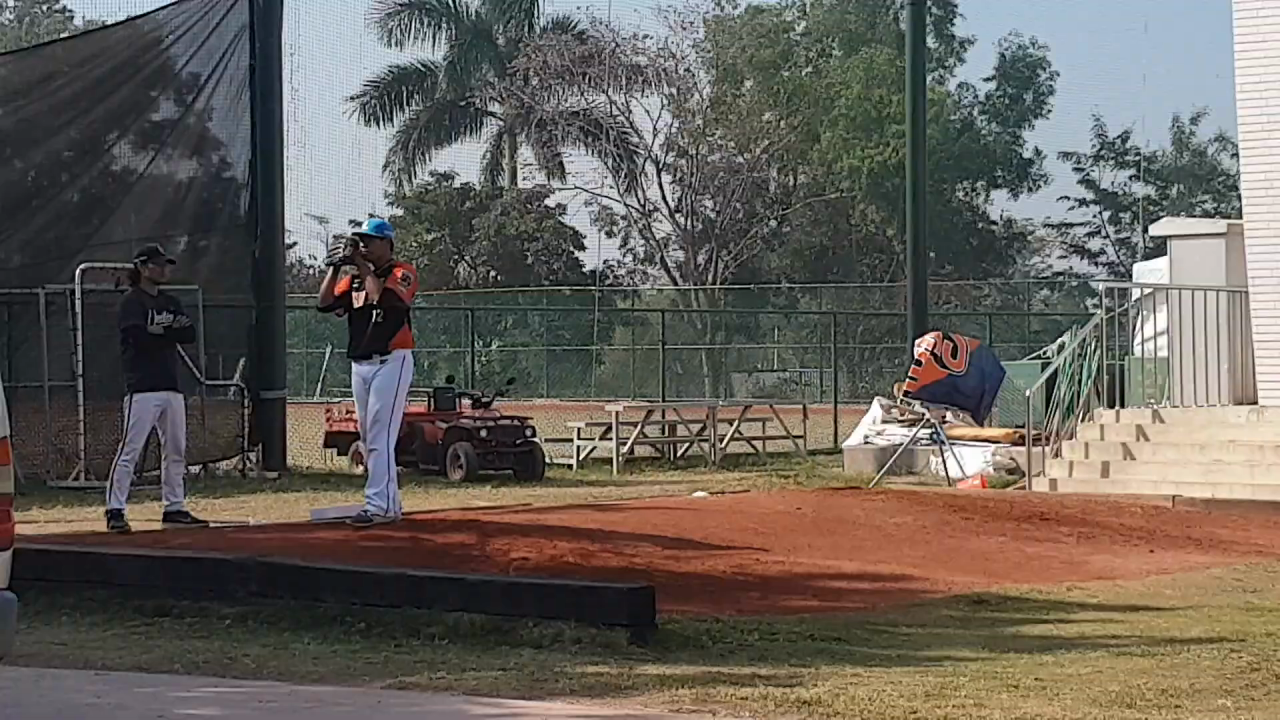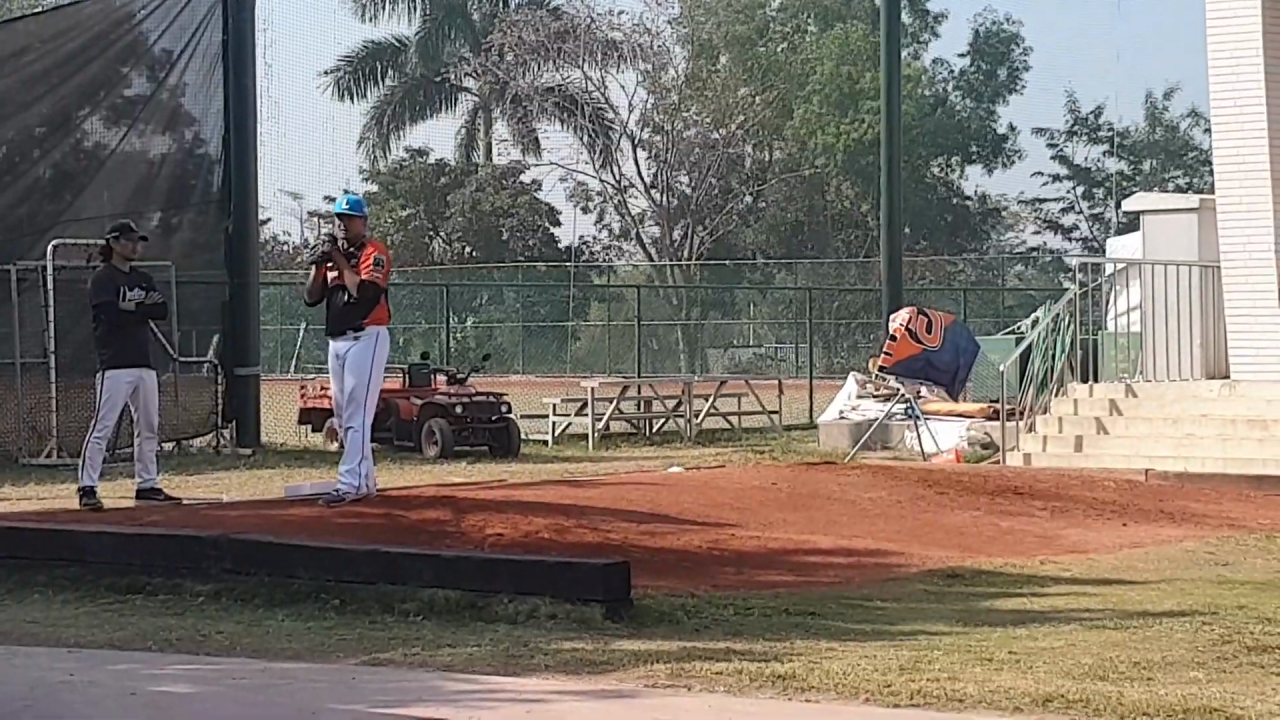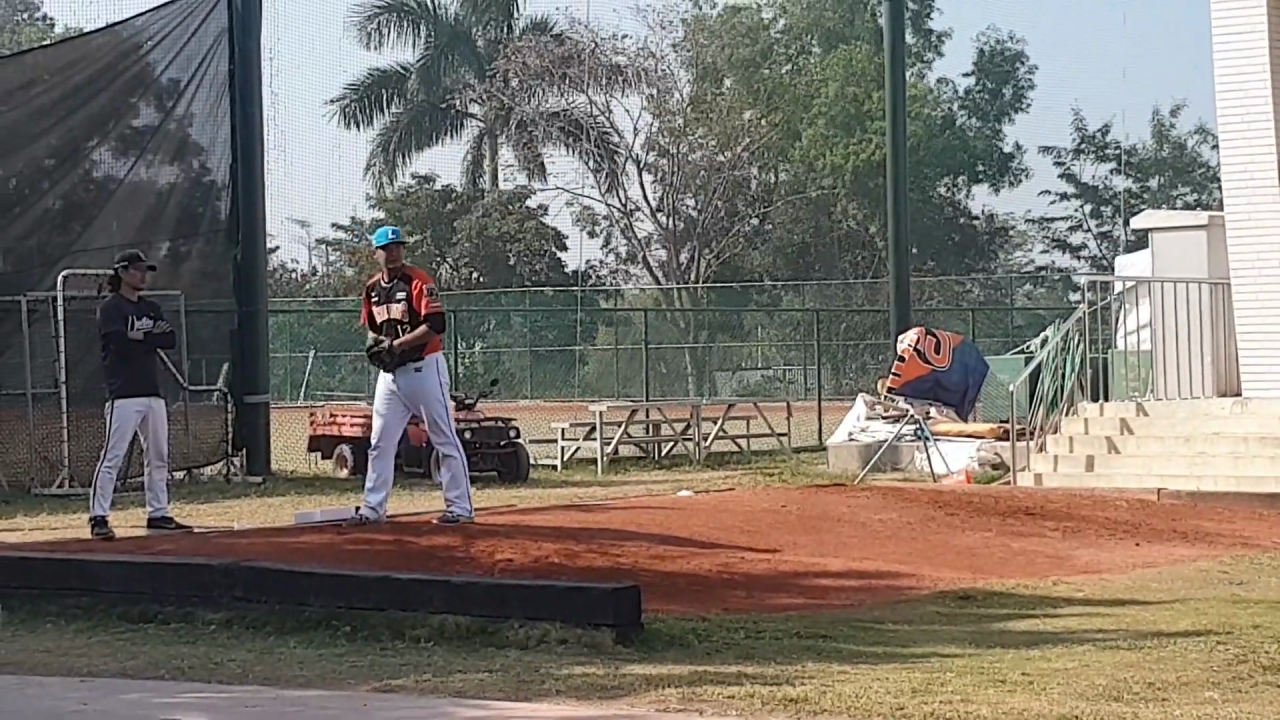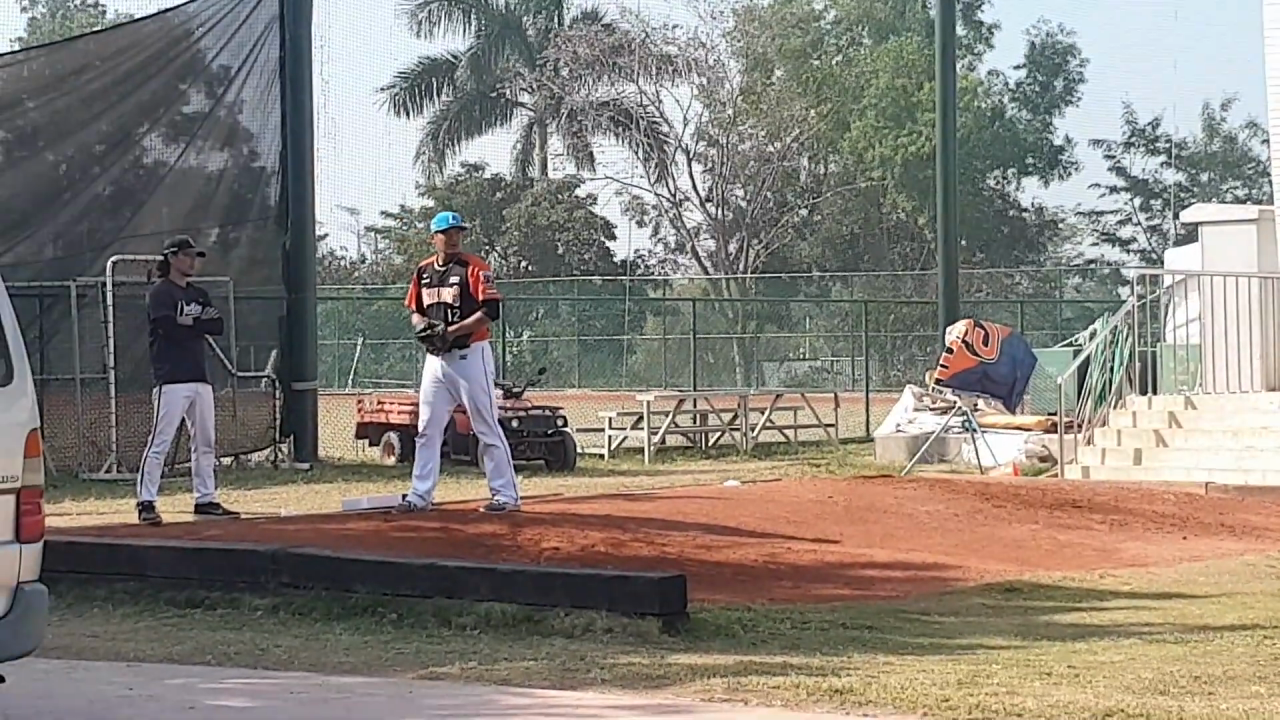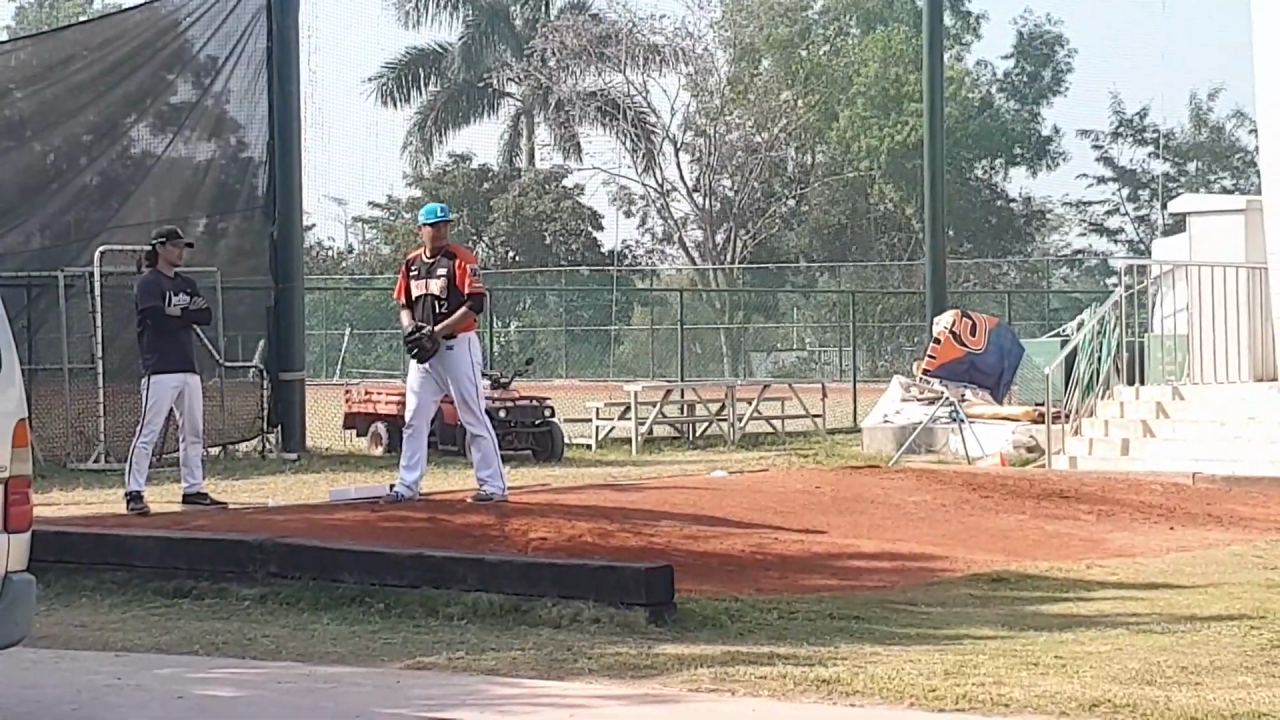
dt=0.7s
person 1, frame 1
left shoulder: (403, 272)
right shoulder: (355, 277)
left elbow: (383, 299)
right elbow: (324, 304)
left wrist: (362, 266)
right wrist: (335, 267)
left hip: (391, 362)
right hip: (360, 364)
left knee: (380, 434)
right knee: (369, 436)
left ankle: (379, 505)
right ankle: (389, 504)
person 1, frame 2
left shoulder: (375, 251)
right shoulder: (332, 254)
left elbow: (364, 290)
right elbow: (311, 298)
left wrist: (339, 258)
right wrist: (318, 263)
left hip: (367, 338)
right hip: (338, 341)
left knee: (356, 413)
right knee: (343, 415)
left ankle: (351, 483)
right ankle: (364, 480)
person 1, frame 3
left shoulder: (418, 281)
right shoulder: (372, 289)
left elbow: (436, 324)
left wrist: (398, 343)
right wrist: (377, 342)
left hip: (425, 368)
right hip: (391, 372)
left knee: (444, 439)
right knee: (380, 440)
left ankle: (461, 506)
right ankle: (373, 508)
person 1, frame 4
left shoulder: (474, 267)
right shoulder: (423, 271)
left elbow: (490, 312)
right elbow: (415, 311)
left wrist: (451, 330)
right wrist: (422, 324)
left hip: (470, 356)
right hip: (436, 358)
left knee: (486, 427)
right knee: (427, 429)
left ankle: (506, 494)
right ankle: (420, 495)
person 1, frame 5
left shoulder: (462, 259)
right shoulder: (411, 263)
left elbow: (475, 305)
right elbow: (404, 305)
left wrist: (437, 331)
right wrist: (410, 327)
left hip: (457, 347)
left knee: (473, 417)
right knee: (414, 419)
left ankle: (494, 485)
right ankle: (406, 485)
person 2, frame 1
left shoulder: (171, 302)
right shoulder: (131, 301)
left elbow: (190, 334)
right elbow: (140, 338)
left wrist: (161, 330)
right wrist: (172, 331)
left hip: (172, 387)
right hip: (143, 388)
left knee: (176, 451)
right knee: (130, 450)
left ankle: (174, 508)
right ankle: (115, 511)
person 2, frame 2
left shoulder: (144, 279)
right shoulder: (102, 278)
left elbow: (162, 311)
right elbow: (112, 315)
left wrist: (132, 307)
right wrist: (144, 308)
left hip: (144, 363)
right hip: (115, 365)
left knee: (149, 428)
right knee: (102, 427)
left ankle: (147, 485)
right ankle: (87, 488)
person 2, frame 3
left shoulder: (152, 308)
right shoulder: (111, 307)
left elbow: (170, 340)
right elbow: (121, 344)
left wrist: (141, 337)
right wrist: (153, 338)
left hip: (153, 392)
right hip: (124, 394)
left knee: (158, 457)
right knee: (112, 457)
left ankle: (158, 514)
right ankle: (98, 517)
person 2, frame 4
left shoulder: (200, 294)
right shoulder: (160, 292)
left elbow: (218, 326)
right elbow: (170, 329)
left wrist: (190, 322)
right wrist: (201, 322)
left hip: (200, 378)
right hip: (172, 380)
left knee: (205, 442)
right knee: (160, 442)
left ankle: (205, 500)
right ankle: (146, 502)
person 2, frame 5
left shoulder: (188, 284)
right shoulder: (148, 283)
left elbow: (206, 316)
right elbow: (159, 320)
left wrist: (178, 313)
right wrist: (189, 314)
left hip: (188, 368)
right hip: (160, 370)
left knee: (193, 432)
right knee: (148, 432)
left ankle: (193, 490)
right ankle: (134, 493)
